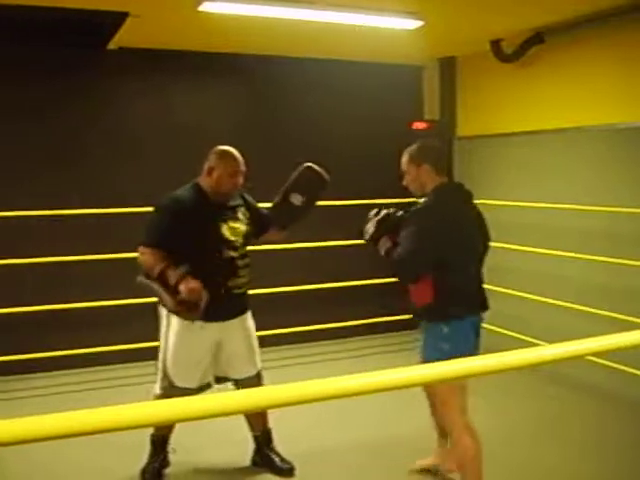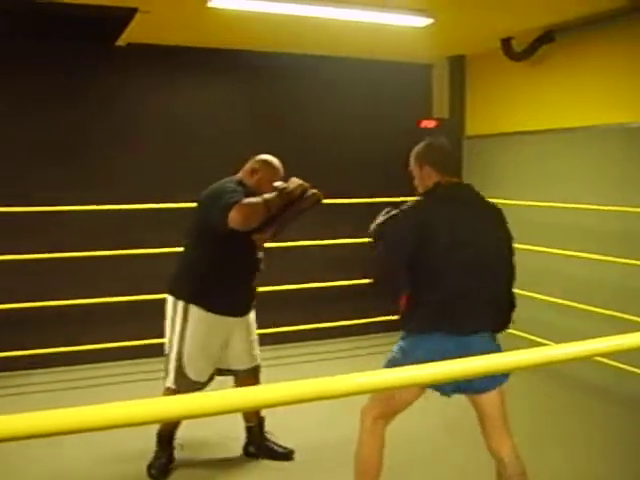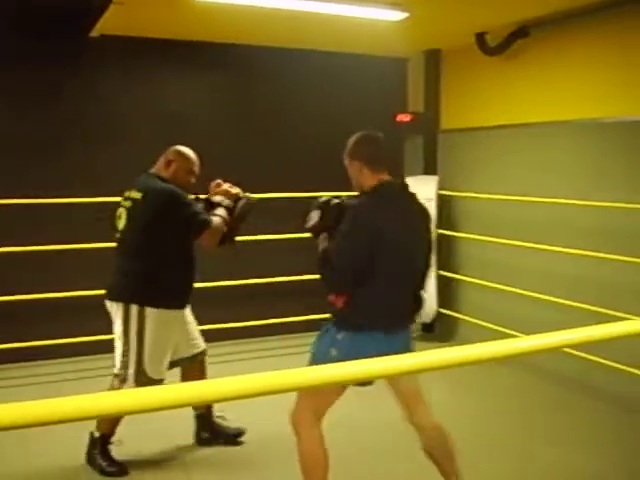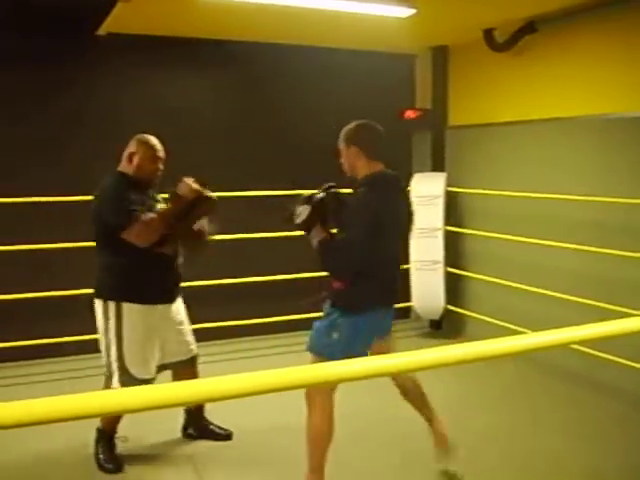
dt=1s
person 1, frame 1
left shoulder: (431, 212)
right shoulder: (462, 207)
left elbow: (407, 268)
left wrist: (383, 238)
right wrist: (402, 232)
left hip: (448, 322)
right hip: (462, 314)
left knee: (454, 418)
right knee: (435, 388)
person 1, frame 2
left shoulder: (414, 215)
right shoulder: (491, 215)
left elbow: (389, 276)
right elbow: (503, 274)
left wrist: (383, 240)
left hip: (429, 337)
right hip: (479, 337)
left knee: (373, 418)
right knee: (500, 440)
person 1, frame 3
left shoulder: (364, 214)
right shoulder: (417, 210)
left elbow: (338, 280)
left wrist: (324, 235)
left hip: (354, 330)
right hip: (397, 328)
left knee: (304, 418)
right knee: (421, 416)
person 1, frame 4
left shoulder: (367, 200)
right shoulder: (393, 193)
left elbow: (343, 264)
left wrist: (315, 231)
right wrist: (341, 215)
left hip: (353, 310)
right hip: (379, 303)
left knee: (318, 396)
right knee: (395, 368)
right ankle: (438, 433)
person 2, frame 1
left shoulder: (241, 202)
right shoulder: (179, 205)
left elbow: (270, 232)
right elbow: (147, 254)
right wrist: (179, 280)
left hip: (235, 312)
right hip: (192, 314)
left knee: (251, 379)
right knee: (174, 387)
left ankle: (264, 449)
right ankle: (157, 453)
person 2, frame 2
left shoulder: (250, 200)
right shoulder: (224, 193)
right elbow: (242, 219)
right wrist: (284, 195)
left hip: (237, 305)
right hip: (198, 304)
left knee: (248, 370)
right knee: (184, 380)
left ankle: (255, 439)
right ankle: (164, 447)
person 2, frame 3
left shoulder: (144, 190)
right shoulder: (166, 196)
left elbow: (189, 224)
right elbow: (210, 236)
left wrist: (212, 202)
right wrist: (224, 205)
left hip: (166, 300)
right hip: (141, 303)
left knee: (194, 357)
right knee: (132, 379)
left ankle: (207, 426)
right ankle: (97, 446)
person 2, frame 4
left shoulder: (143, 191)
right shoulder: (115, 193)
right elbow: (143, 236)
left wrist: (189, 233)
right wrist: (179, 203)
left hip: (164, 297)
right hip: (125, 301)
left knee: (185, 358)
right knee: (125, 377)
left ankle: (195, 421)
right ankle: (104, 440)
